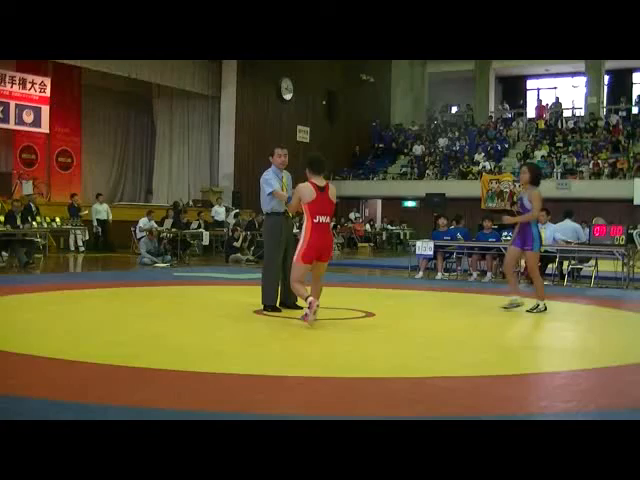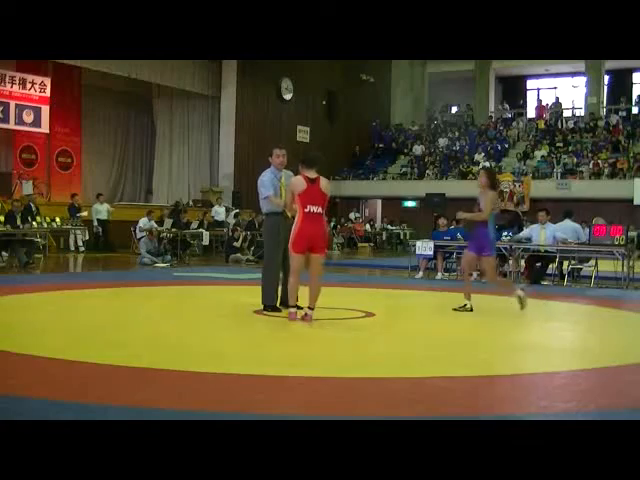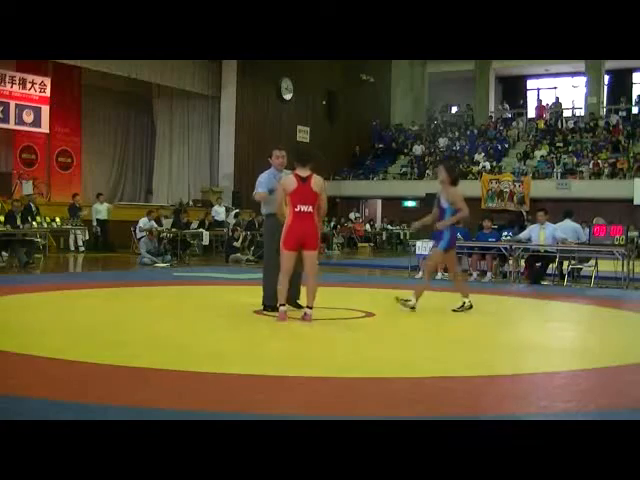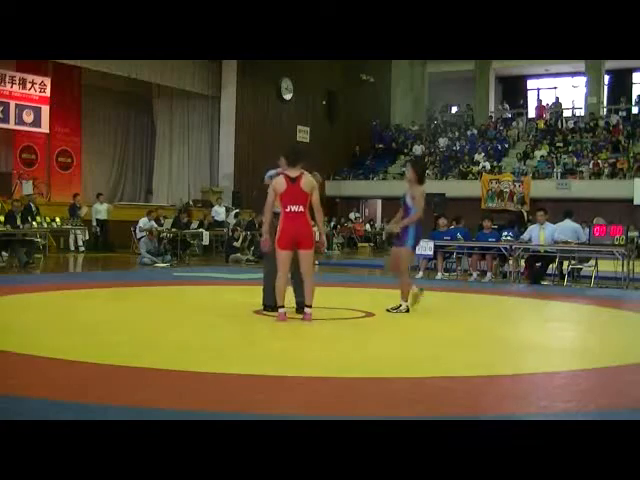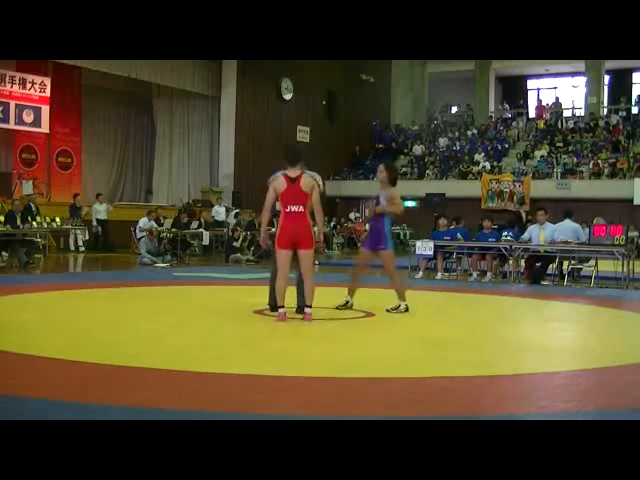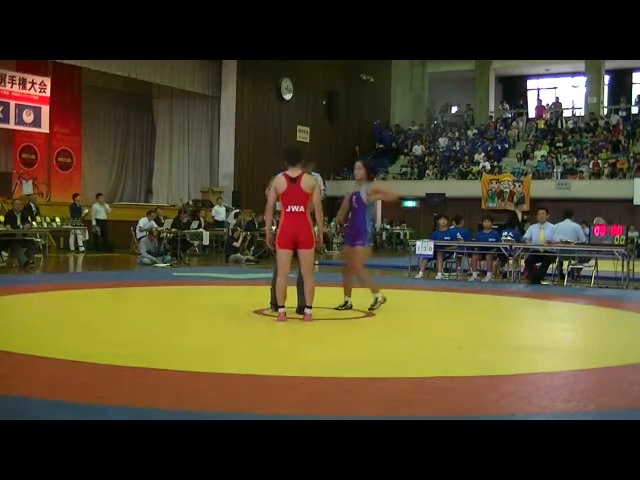
dt=0.3s
person 1, frame 1
left shoulder: (302, 188)
right shoulder: (332, 190)
left elbow: (291, 210)
left hip: (309, 241)
right hip: (327, 241)
left knee: (296, 282)
right knee: (317, 279)
left ankle: (311, 301)
right ankle: (310, 311)
person 1, frame 2
left shoulder: (295, 181)
right shoulder: (325, 183)
left elbow: (289, 207)
left hip: (301, 231)
right hip: (320, 232)
left knee: (294, 274)
right knee: (315, 275)
left ankle: (292, 310)
right ankle: (309, 312)
person 1, frame 3
left shoulder: (286, 180)
right shoulder: (319, 181)
left elbow: (279, 208)
right elbow: (323, 210)
left hip: (292, 229)
right hip: (311, 230)
left knee: (285, 273)
right knee: (311, 274)
left ankle: (282, 309)
right ankle: (309, 311)
person 1, frame 4
left shoulder: (276, 181)
right shoulder: (310, 181)
left elbow: (268, 210)
right elbow: (317, 209)
left wrist: (265, 233)
right wrist: (322, 233)
left hip: (285, 229)
right hip: (304, 229)
left knee: (282, 273)
right knee: (307, 274)
left ankle: (281, 311)
right ankle: (308, 311)
person 1, frame 5
left shoulder: (277, 182)
right shoulder: (310, 181)
left elbow: (267, 209)
right elbow: (317, 209)
left wrist: (263, 232)
left hip: (285, 229)
right hip: (304, 229)
left knee: (282, 273)
right knee: (307, 274)
left ankle: (281, 311)
right ankle: (308, 311)
person 1, frame 6
left shoulder: (278, 181)
right shoulder: (311, 181)
left elbow: (269, 209)
right elbow: (318, 209)
left wrist: (268, 232)
right wrist: (320, 231)
left hip: (285, 229)
right hip: (304, 229)
left knee: (282, 273)
right knee: (307, 274)
left ankle: (281, 311)
right ankle: (308, 311)
person 2, frame 1
left shoulder: (288, 176)
right shoulder: (268, 176)
right elbow: (278, 194)
right wrist: (292, 200)
left hip: (287, 219)
right hip: (274, 220)
left knee: (289, 261)
right knee: (273, 262)
left ankle: (288, 299)
right ankle: (269, 303)
person 2, frame 2
left shoulder: (289, 176)
right shoulder: (266, 177)
right elbow: (271, 200)
right wrist: (287, 204)
left hip: (287, 219)
right hip: (273, 220)
left knee: (289, 261)
right knee: (272, 262)
left ankle: (286, 299)
right ankle: (269, 303)
person 2, frame 3
right shoulder: (265, 177)
right elbow: (257, 196)
right wrist: (273, 189)
right hip: (273, 221)
right knee: (272, 262)
left ankle: (291, 297)
right ankle: (269, 303)
person 2, frame 4
right shoulder: (274, 175)
right elbow: (268, 181)
right wrist: (277, 174)
right hip: (276, 220)
left knee: (298, 263)
right knee: (272, 262)
left ankle: (301, 302)
right ankle: (269, 302)
person 2, frame 5
left shoulder: (311, 176)
right shoulder: (282, 176)
left elbow: (319, 188)
right elbow: (272, 182)
left wrist: (316, 184)
right wrist: (274, 180)
right knee: (279, 262)
left ankle: (302, 304)
right ankle: (274, 302)
person 2, frame 6
left shoulder: (315, 178)
left elbow: (320, 195)
right elbow: (269, 194)
right wrist: (272, 186)
left ankle: (302, 304)
right ankle: (275, 301)
person 3, frame 1
left shoulder: (534, 193)
right shoulder: (523, 192)
left elbow: (534, 214)
left wrist: (513, 219)
right wrist: (514, 234)
left hip: (532, 235)
right hip: (521, 234)
left knee: (533, 271)
right knee: (507, 266)
left ankle: (541, 303)
right ankle: (515, 298)
person 3, frame 2
left shoulder: (491, 195)
right shoulder: (481, 194)
left elbow: (484, 215)
left wrist: (465, 216)
left hip: (487, 238)
right hip: (476, 237)
left knee: (491, 278)
right knee: (465, 271)
left ankle: (517, 292)
right ankle: (467, 303)
person 3, frame 3
left shoulder: (453, 192)
right shoulder: (441, 193)
left elbow: (465, 211)
right elbow: (434, 215)
left wrist: (447, 222)
right wrist: (419, 223)
left hip: (446, 235)
right hip: (442, 236)
left knee: (427, 268)
right knee: (454, 271)
left ankle: (413, 301)
right ankle: (466, 301)
person 3, frame 4
left shoulder: (418, 191)
right shoulder: (409, 190)
left elbow: (418, 213)
left wrist: (400, 224)
right wrist: (392, 223)
left hip: (410, 233)
right hip: (403, 233)
left knee: (402, 270)
right knee: (393, 266)
left ankle: (404, 304)
right ankle: (415, 289)
person 3, frame 5
left shoulder: (391, 192)
right shoulder: (380, 192)
left elbow: (399, 209)
left wrist: (381, 209)
right wrist: (367, 231)
left hip: (384, 235)
right hip: (372, 234)
left knee: (391, 272)
right knee: (357, 269)
left ankle: (403, 304)
right ankle: (349, 300)
person 3, frame 6
left shoulder: (371, 187)
right shoulder: (354, 189)
left elbow: (394, 196)
right elbow: (343, 210)
left wrist: (377, 197)
left hip: (364, 232)
right hip: (350, 230)
left knee: (358, 268)
right knee: (347, 268)
left ankle: (377, 295)
right ankle: (347, 300)
